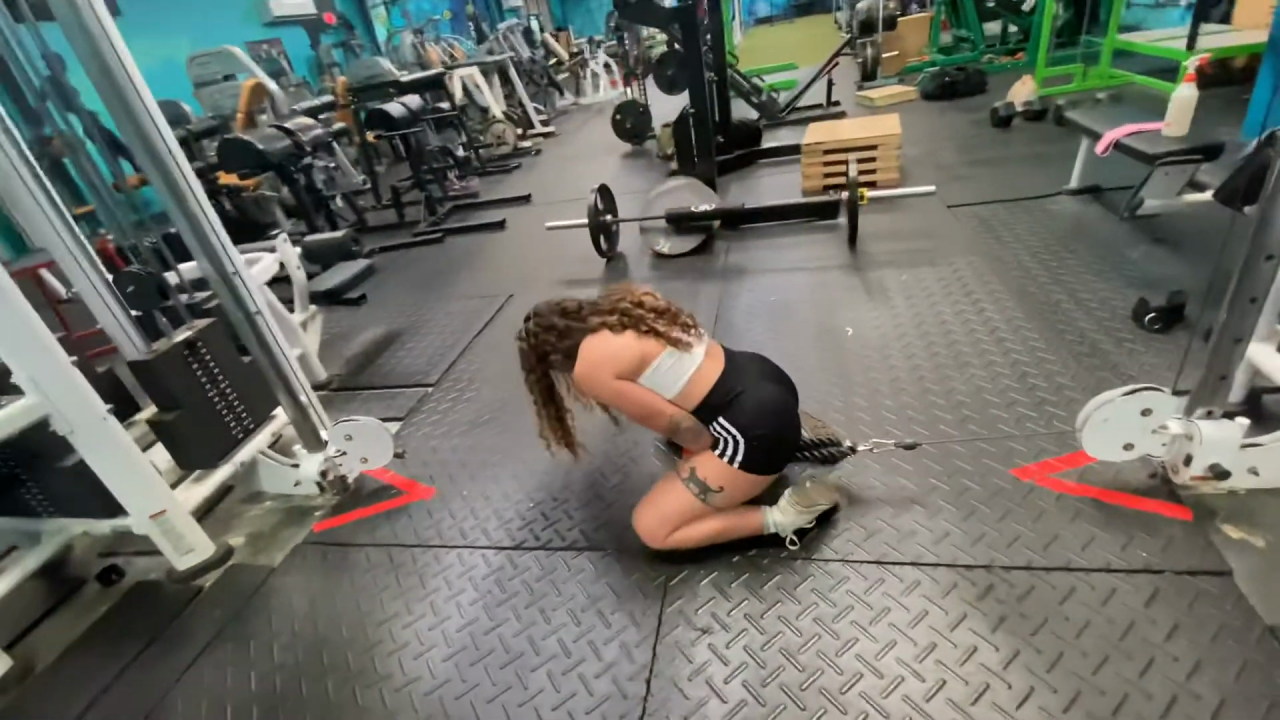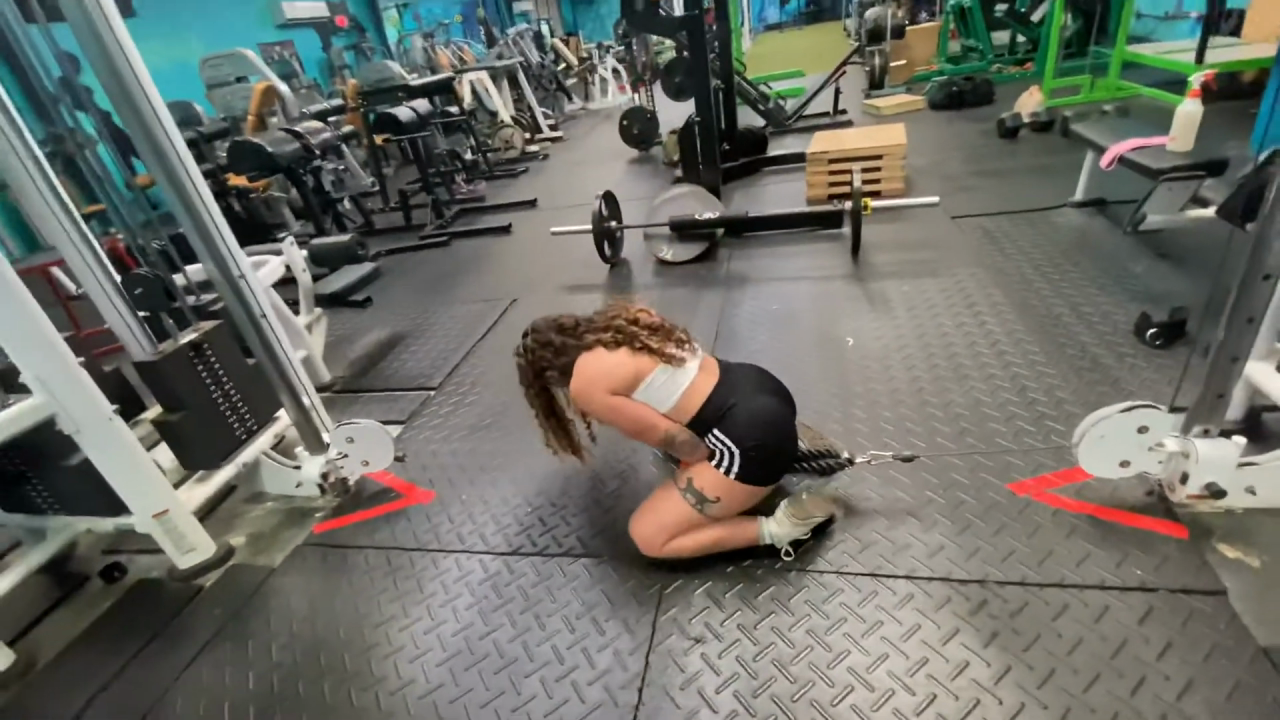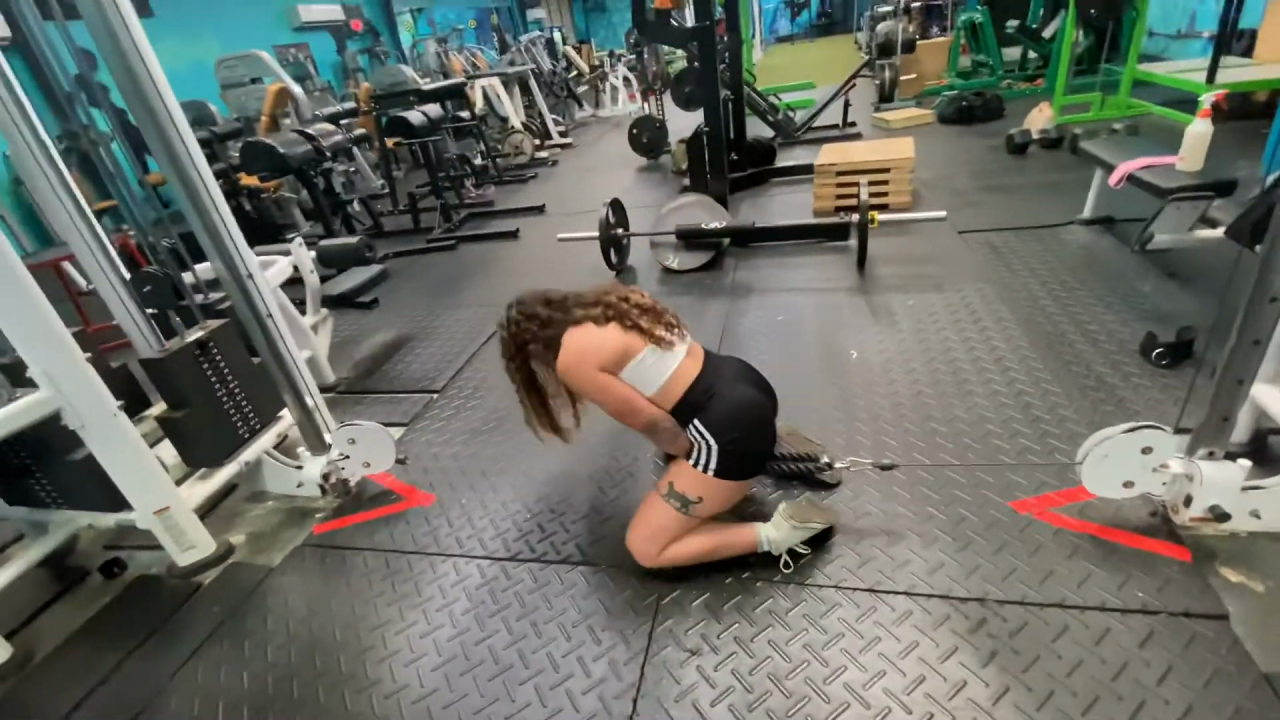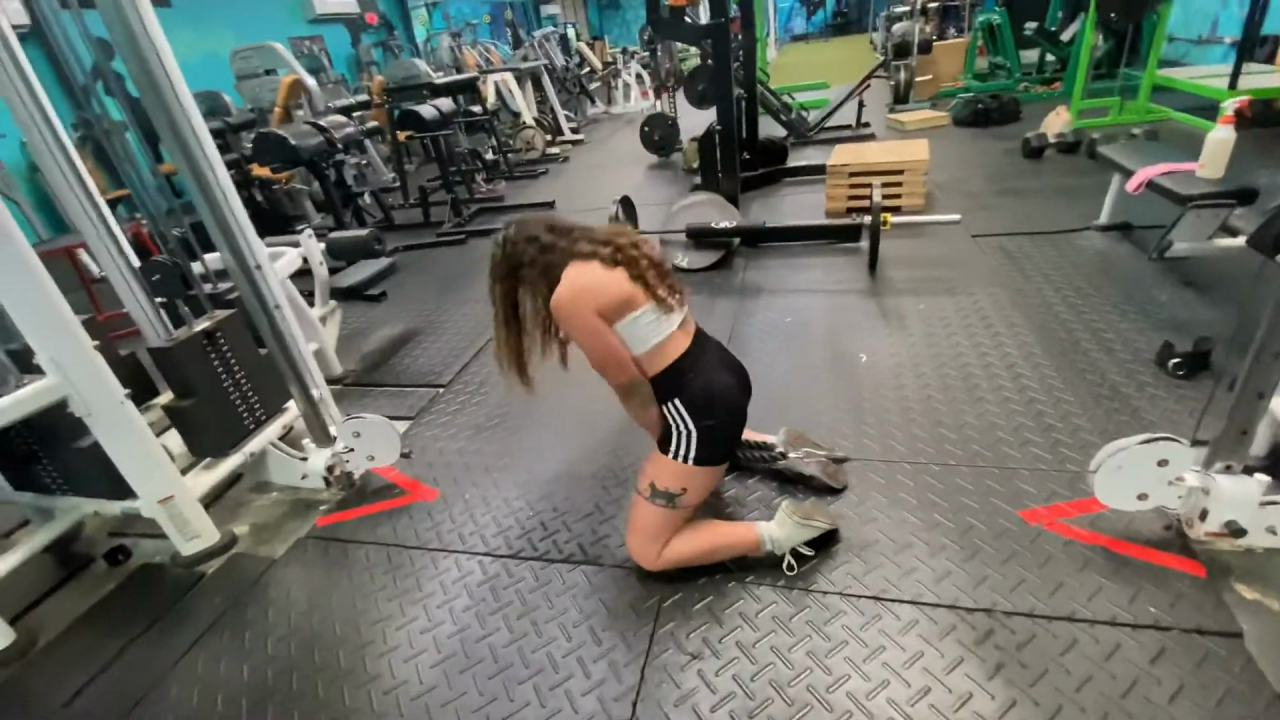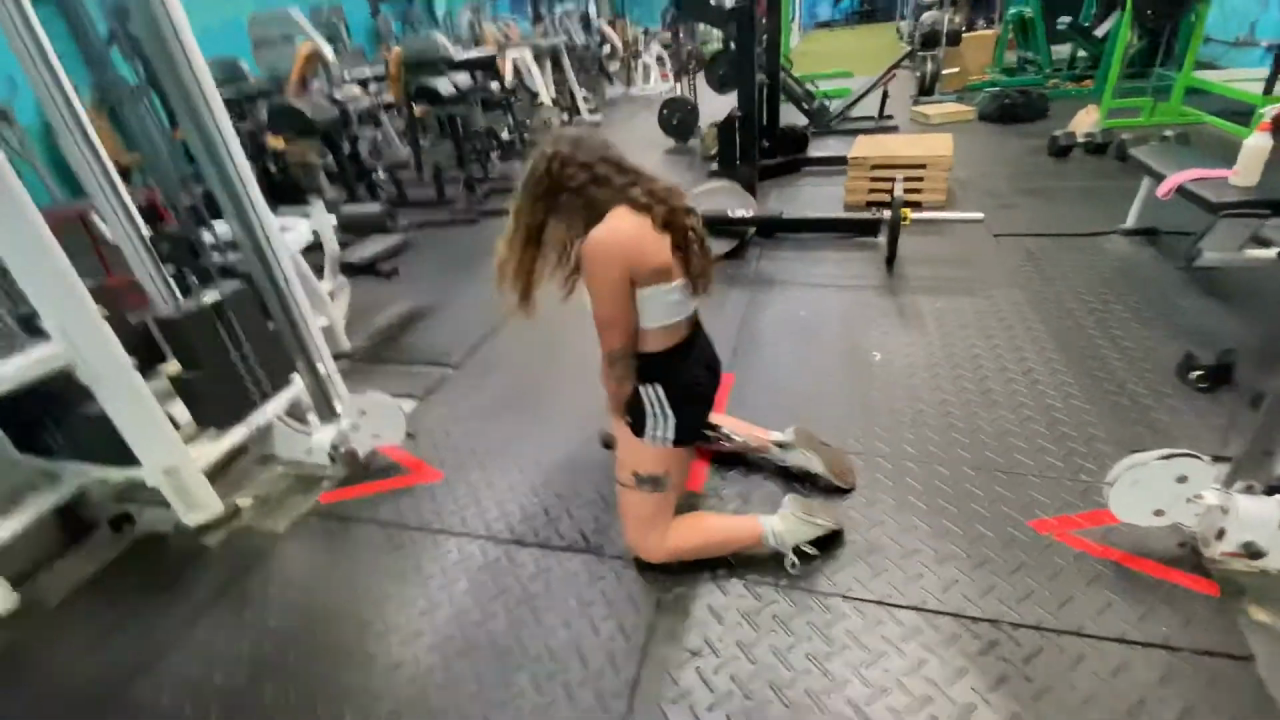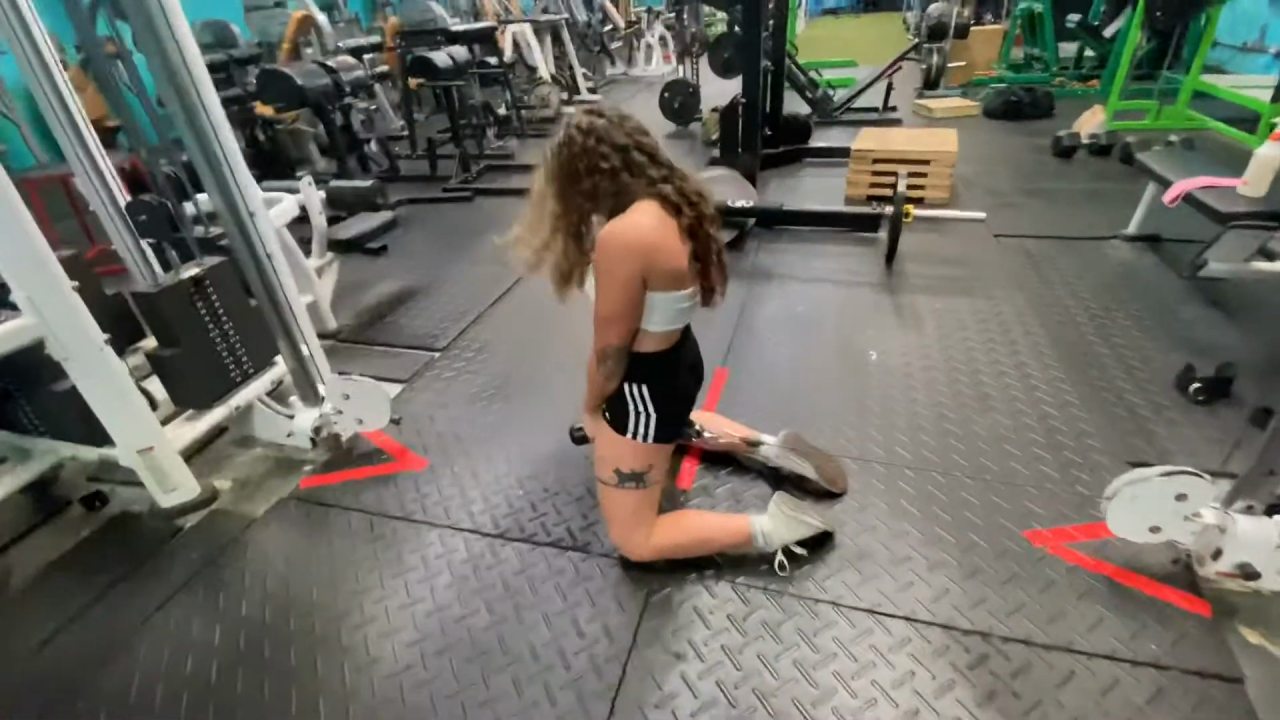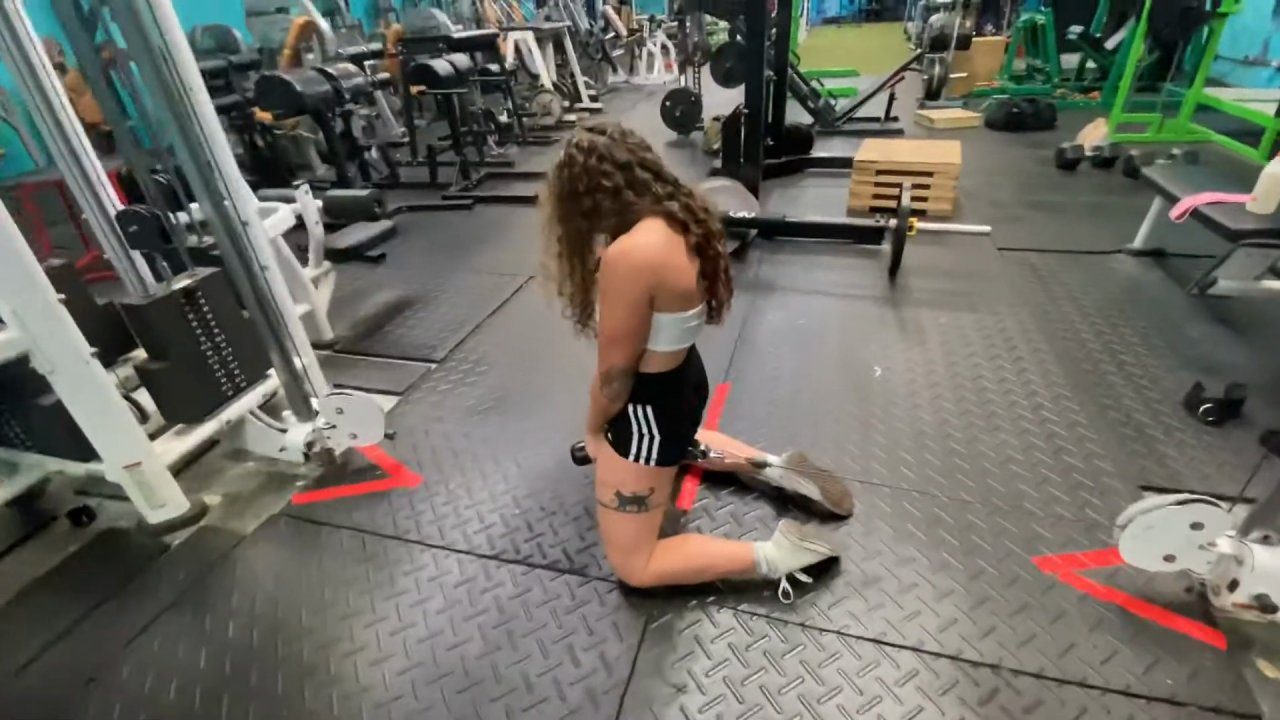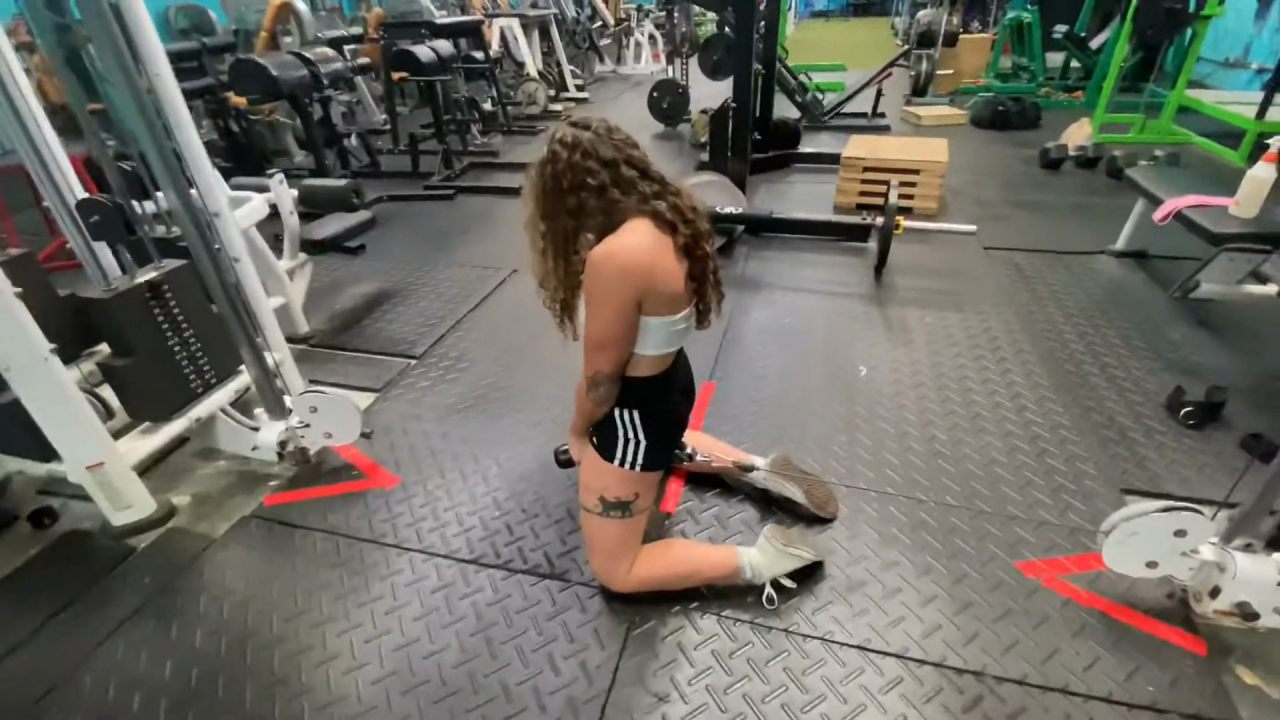
dt=0.2s
person 1, frame 1
left shoulder: (589, 370)
right shoulder: (617, 306)
left elbow: (673, 424)
left wrist: (715, 455)
left hip: (756, 429)
right hip: (764, 379)
left knee: (650, 528)
left ankle: (779, 516)
right ankle: (789, 431)
person 1, frame 2
left shoulder: (586, 385)
right shoulder: (617, 322)
left elbow: (667, 436)
left wrist: (713, 464)
left hip: (753, 438)
right hip: (762, 389)
left knee: (647, 535)
left ankle: (776, 527)
right ankle: (786, 440)
person 1, frame 3
left shoulder: (573, 357)
right shoulder: (607, 303)
left elbow: (650, 422)
left wrist: (690, 455)
left hip: (730, 423)
right hip: (744, 385)
left knee: (645, 547)
left ankle: (774, 534)
right ankle: (764, 449)
person 1, frame 4
left shoulder: (570, 294)
right shoulder: (611, 250)
left elbow: (628, 383)
left wrist: (663, 437)
left hip: (698, 401)
right hip: (720, 371)
left knee: (647, 549)
left ankle: (777, 532)
person 1, frame 5
left shoulder: (605, 241)
right shoulder: (652, 205)
left elbow: (617, 348)
left wrist: (621, 412)
left hip: (665, 386)
right hip: (692, 360)
left knee: (648, 543)
right knee: (689, 427)
left ankle: (782, 529)
right ankle: (783, 444)
person 1, frame 6
left shoulder: (624, 236)
right shoulder: (672, 199)
left elbow: (610, 346)
left wrist: (591, 408)
left hip: (645, 385)
right hip: (675, 361)
left knee: (633, 541)
right knee: (673, 421)
left ankle: (772, 528)
right ankle: (772, 448)
person 1, frame 7
left shoulder: (630, 254)
right shoulder: (678, 216)
left elbow: (615, 368)
left wrist: (593, 429)
left hip: (649, 407)
right hip: (680, 382)
left knee: (633, 566)
right knee: (678, 444)
left ankle: (775, 555)
right ankle: (776, 469)
person 1, frame 8
left shoulder: (615, 257)
right shoulder: (665, 214)
left elbow: (601, 373)
left wrist: (578, 432)
left hip: (637, 412)
right hip: (667, 386)
left knee: (615, 572)
left ankle: (759, 561)
right ankle: (761, 470)
